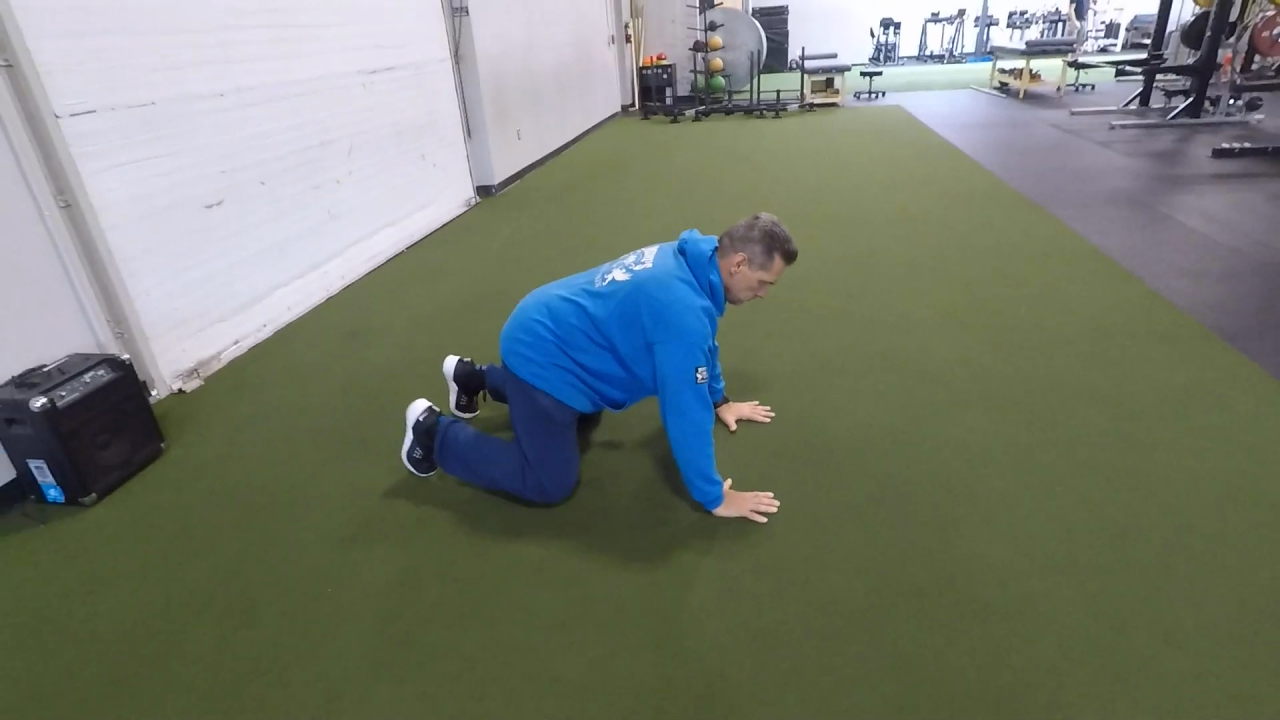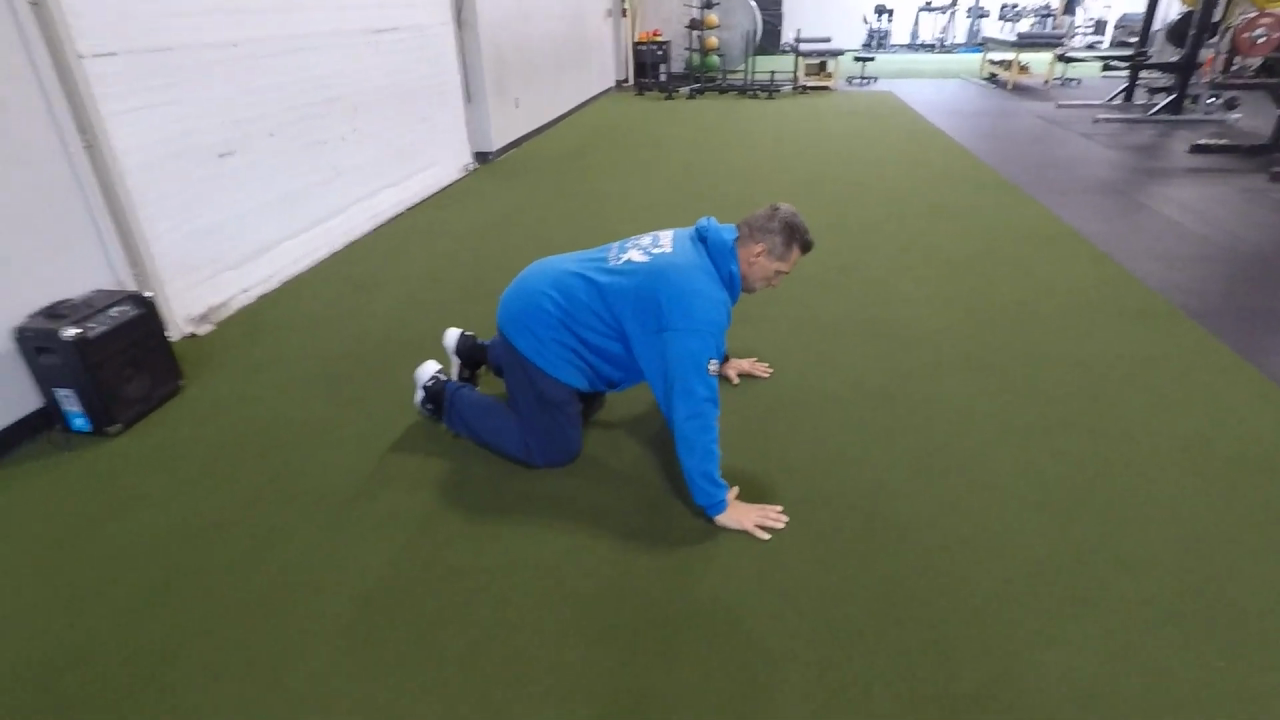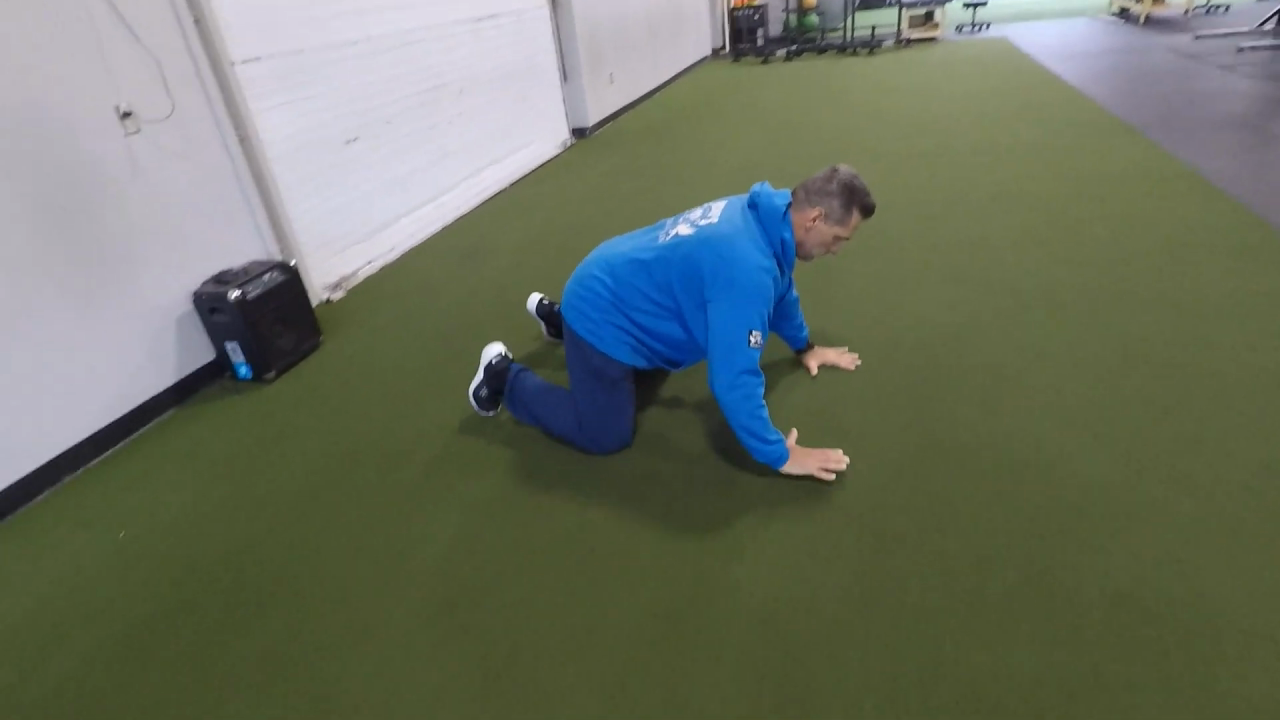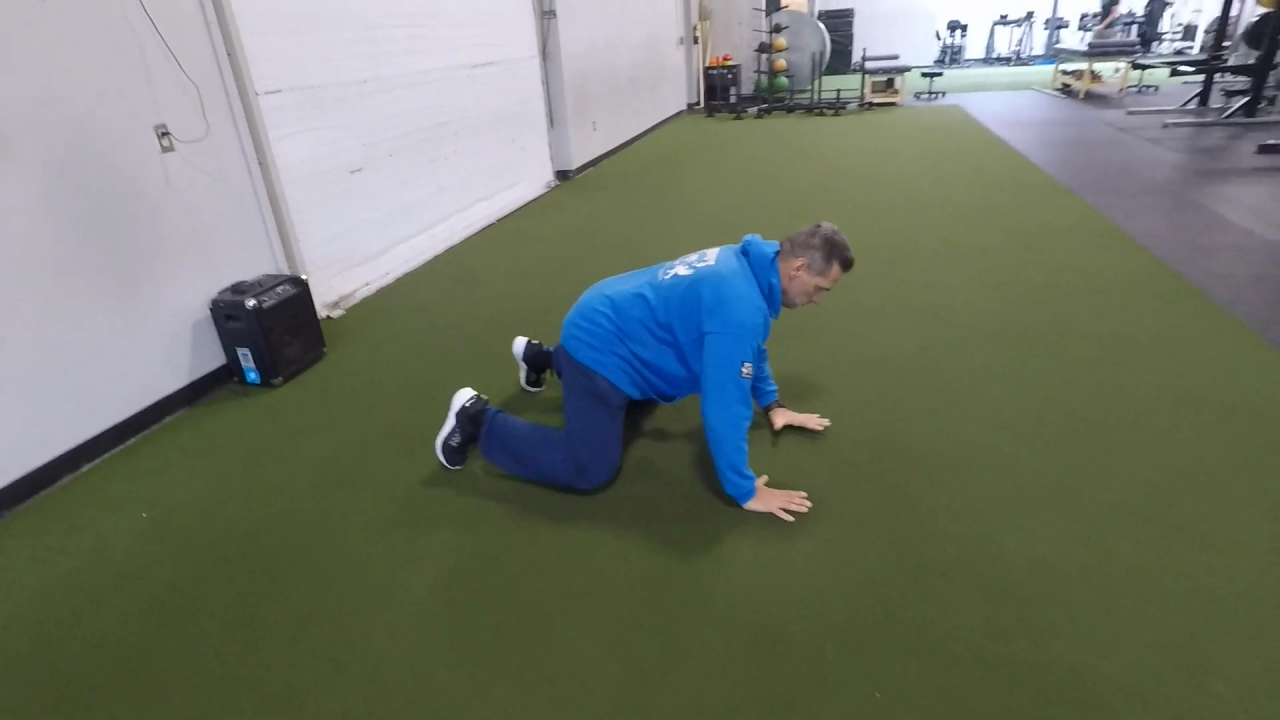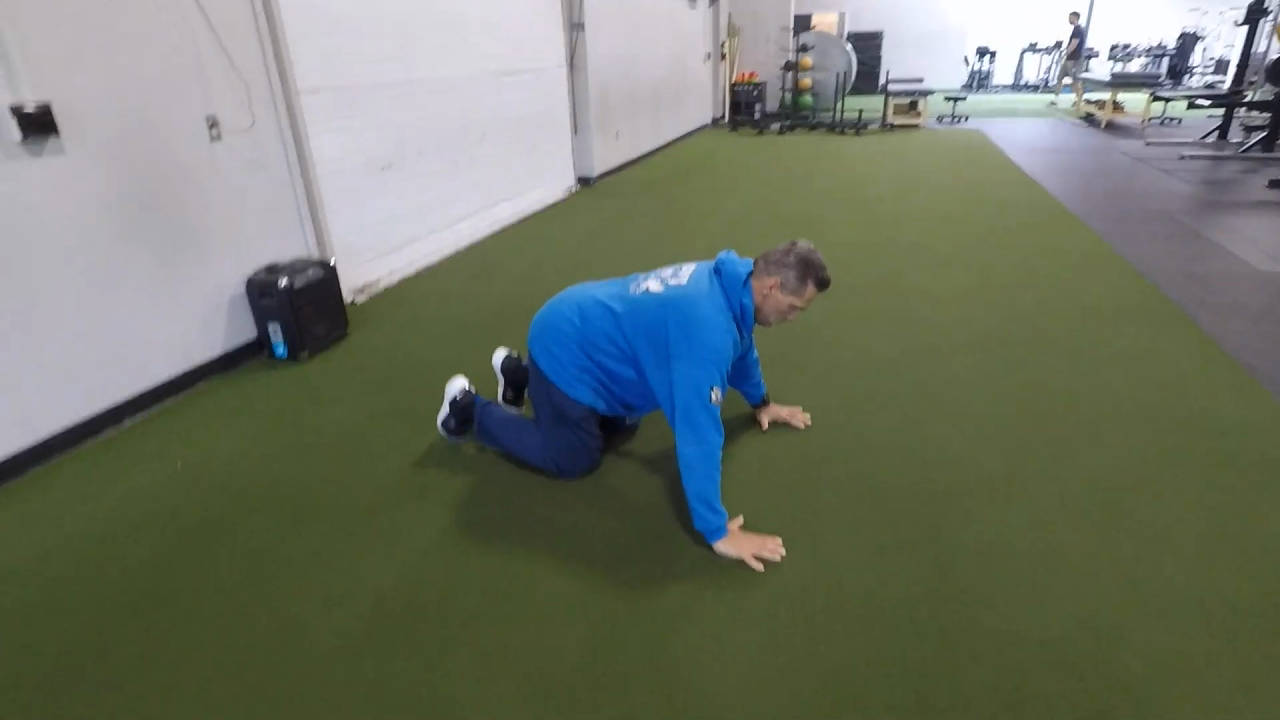
dt=1s
person 1, frame 1
left shoulder: (693, 260)
right shoulder: (683, 309)
left elbow: (703, 344)
right elbow: (687, 412)
left wrist: (719, 400)
right wrist: (714, 497)
left hip: (546, 330)
right hip: (542, 356)
left knee: (583, 418)
right knee: (550, 483)
left ankle: (475, 377)
right ankle: (433, 433)
person 1, frame 2
left shoulder: (702, 245)
right shoulder: (700, 299)
right elbow: (693, 407)
left wrist: (717, 360)
right wrist: (717, 503)
left hip: (543, 296)
right hip: (541, 326)
left knee: (585, 401)
right knee: (554, 448)
left ankle: (476, 351)
right ankle: (442, 393)
person 1, frame 3
left shoulder: (762, 215)
right shoulder: (745, 267)
left elbow: (779, 289)
right elbow: (734, 380)
left wrist: (804, 346)
right wrist: (779, 455)
left hip: (615, 288)
right hip: (600, 315)
left knee: (661, 361)
right knee: (607, 436)
left ankle: (556, 315)
right ankle: (505, 377)
person 1, frame 4
left shoulder: (748, 263)
right shoulder: (741, 308)
left elbow: (751, 348)
right elbow: (726, 408)
left wrist: (772, 404)
right wrist: (745, 491)
left hip: (606, 322)
right hip: (601, 346)
left knee: (640, 402)
right knee: (589, 471)
left ankle: (542, 357)
right ankle: (478, 420)
person 1, frame 5
left shoulder: (729, 283)
right shoulder: (708, 329)
left elbow: (740, 347)
right elbow: (698, 437)
left wrist: (761, 402)
right wrist: (717, 532)
left hip: (583, 327)
right hip: (564, 351)
left knee: (620, 425)
right knee: (574, 461)
left ankle: (519, 372)
right ankle: (470, 407)
